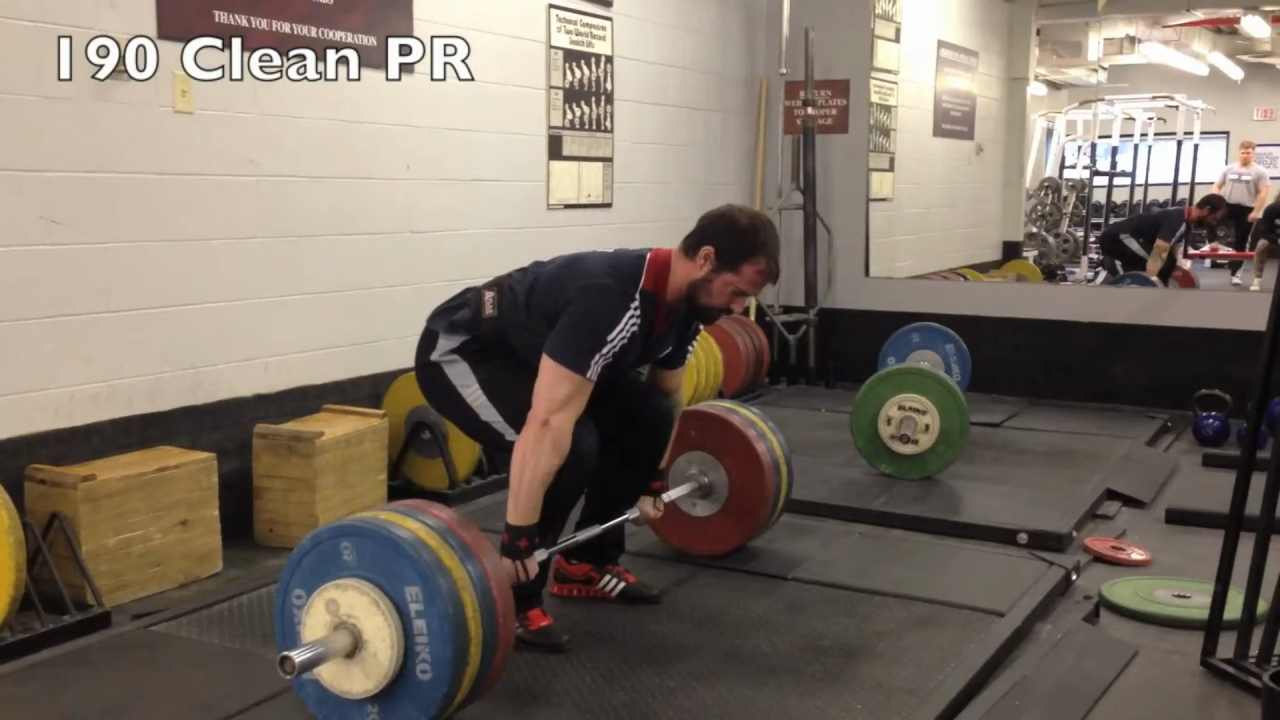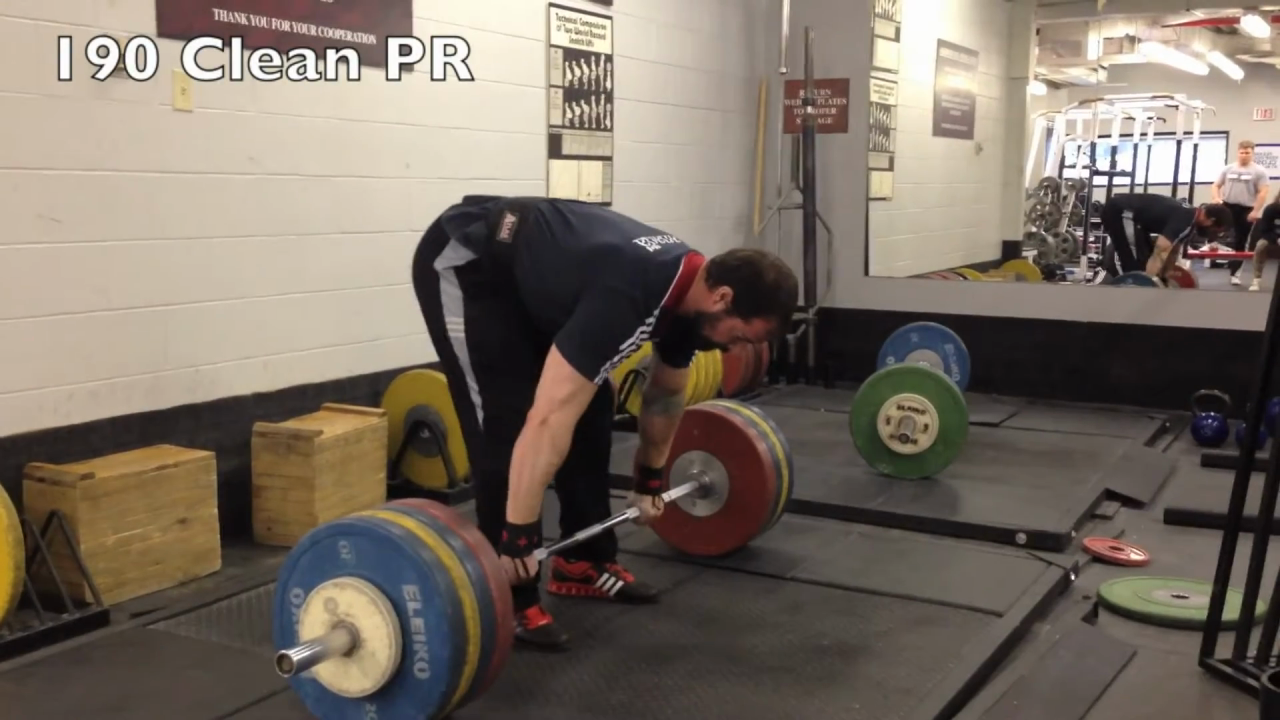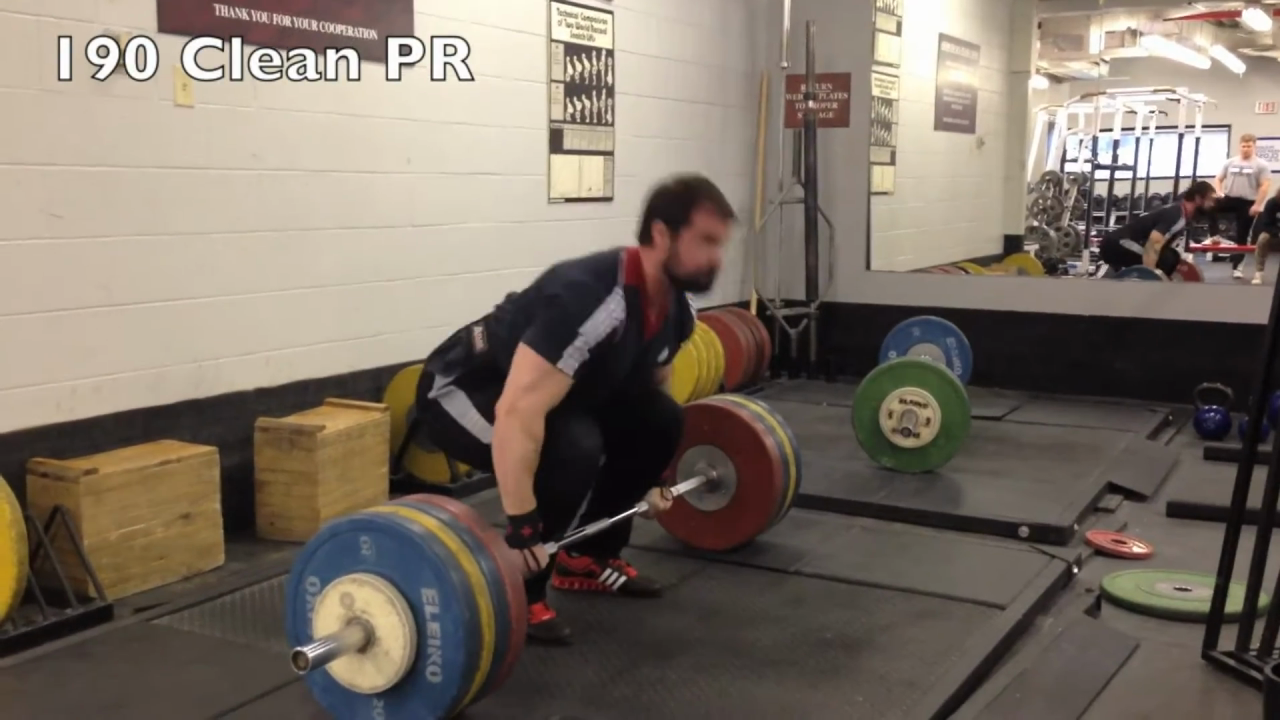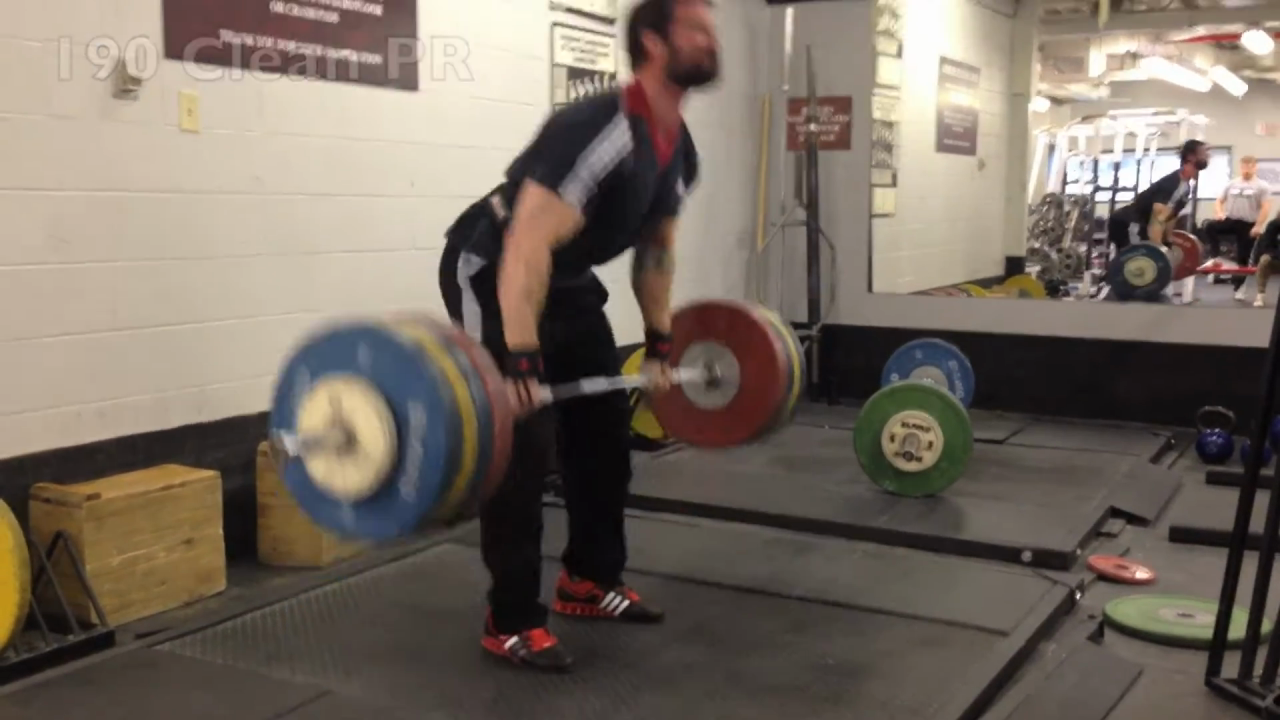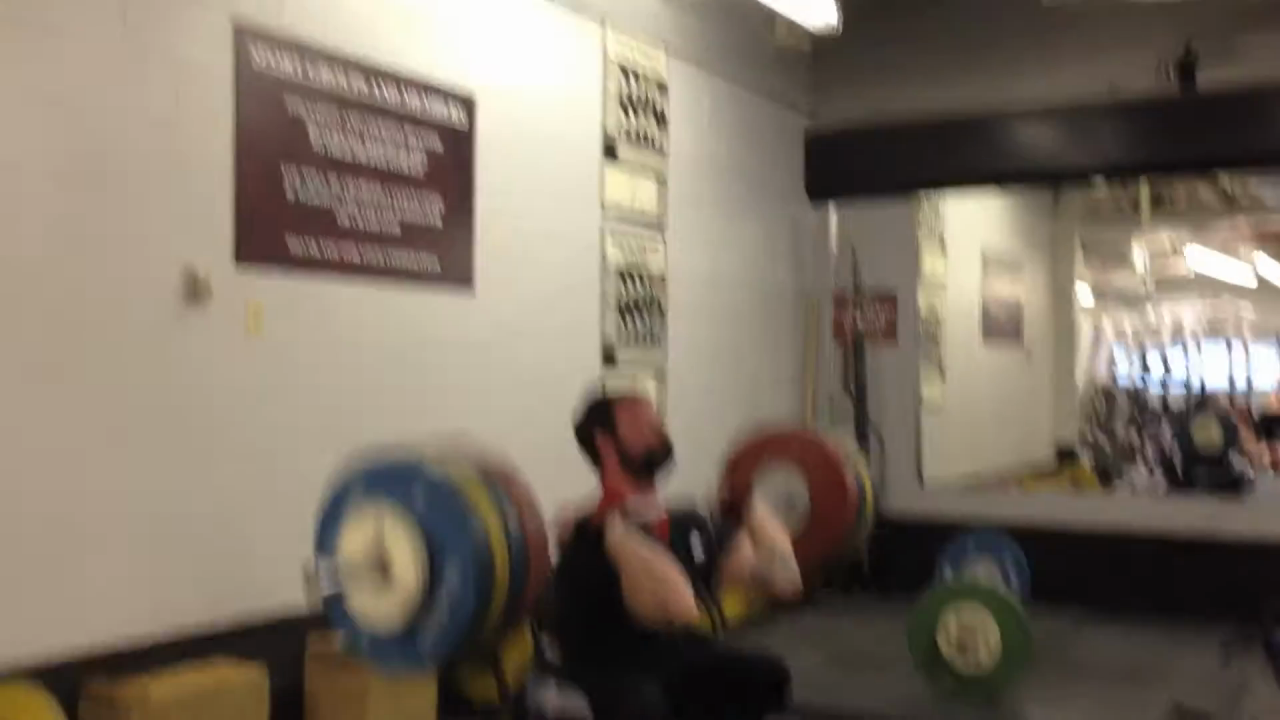
dt=1s
person 1, frame 1
left shoulder: (683, 304)
right shoulder: (610, 298)
left elbow: (667, 395)
right elbow: (549, 422)
left wrist: (652, 484)
right wrist: (517, 541)
left hip: (526, 353)
right hip: (460, 352)
left knee: (648, 418)
right knee: (573, 446)
left ankle: (586, 562)
right ankle: (511, 600)
person 1, frame 2
left shoulder: (689, 284)
right shoulder: (628, 296)
left elbow: (665, 394)
right elbow: (549, 419)
left wrist: (650, 481)
right wrist: (518, 537)
left hip: (526, 267)
right hip: (465, 260)
left knee: (590, 408)
right knee: (507, 420)
left ankle: (583, 562)
right ankle: (507, 597)
person 1, frame 3
left shoulder: (673, 308)
right shoulder: (590, 300)
left elbow: (653, 386)
right elbow: (516, 413)
left wrist: (653, 478)
right wrist: (522, 529)
right hip: (461, 389)
left knee: (661, 422)
right knee: (575, 451)
left ankle: (589, 557)
person 1, frame 4
left shoulder: (680, 153)
right shoulder: (605, 132)
left elbow: (655, 250)
right elbow: (528, 246)
left wrist: (659, 343)
right wrist: (520, 365)
left hip: (567, 279)
right hip: (489, 271)
left knee: (605, 423)
right knee: (523, 438)
left ankle: (591, 581)
right ankle: (512, 623)
person 1, frame 5
left shoulder: (689, 530)
right shoulder: (596, 544)
left elbow: (784, 579)
right elbow: (679, 609)
left wrist: (743, 505)
right wrist: (610, 534)
left knee: (765, 678)
